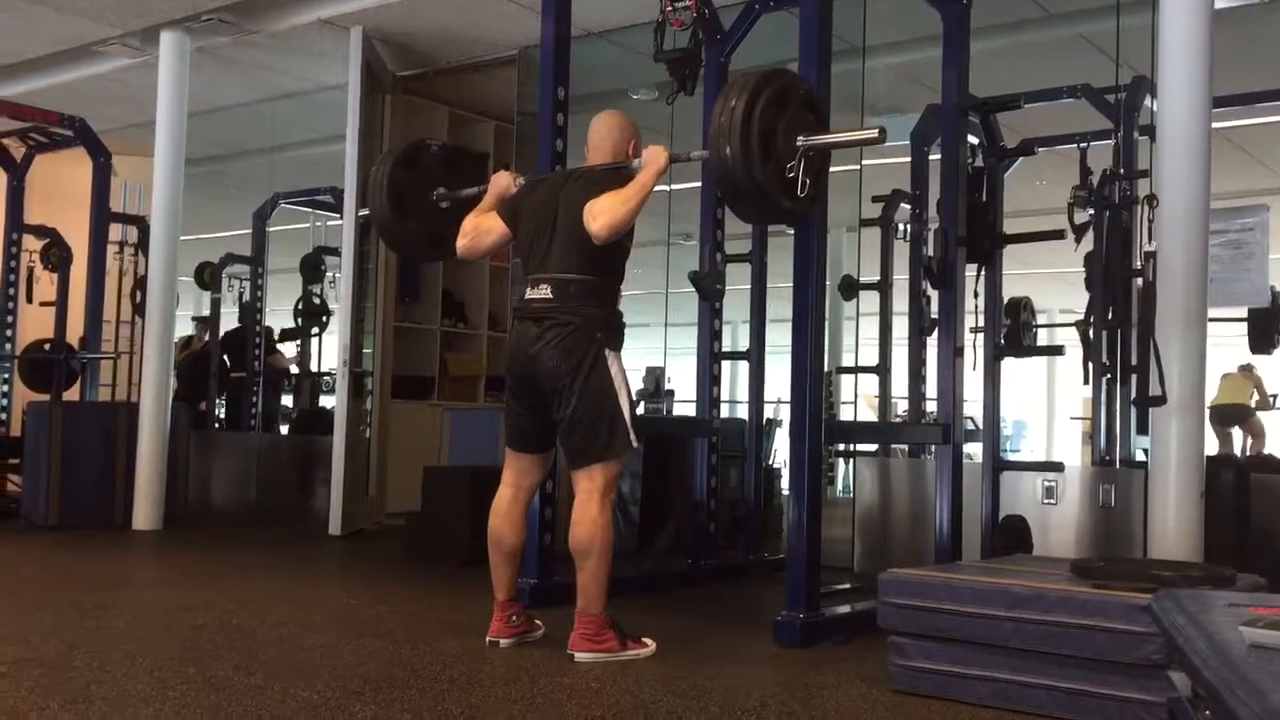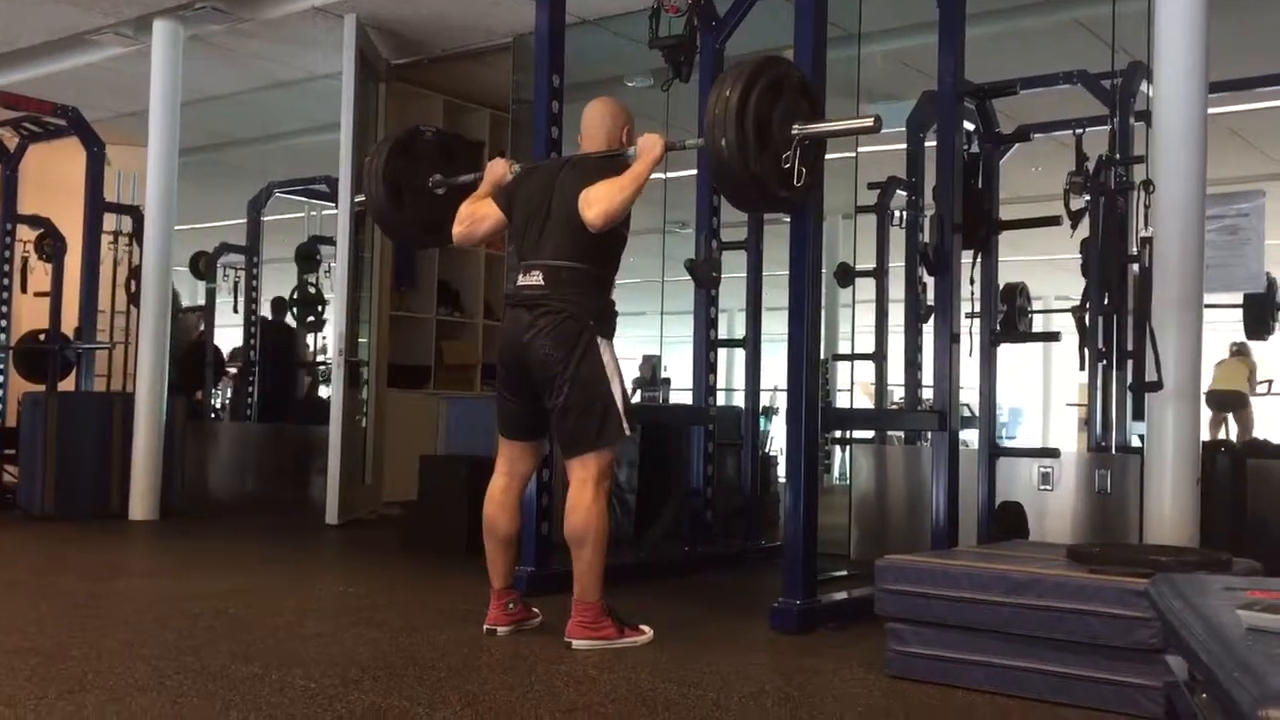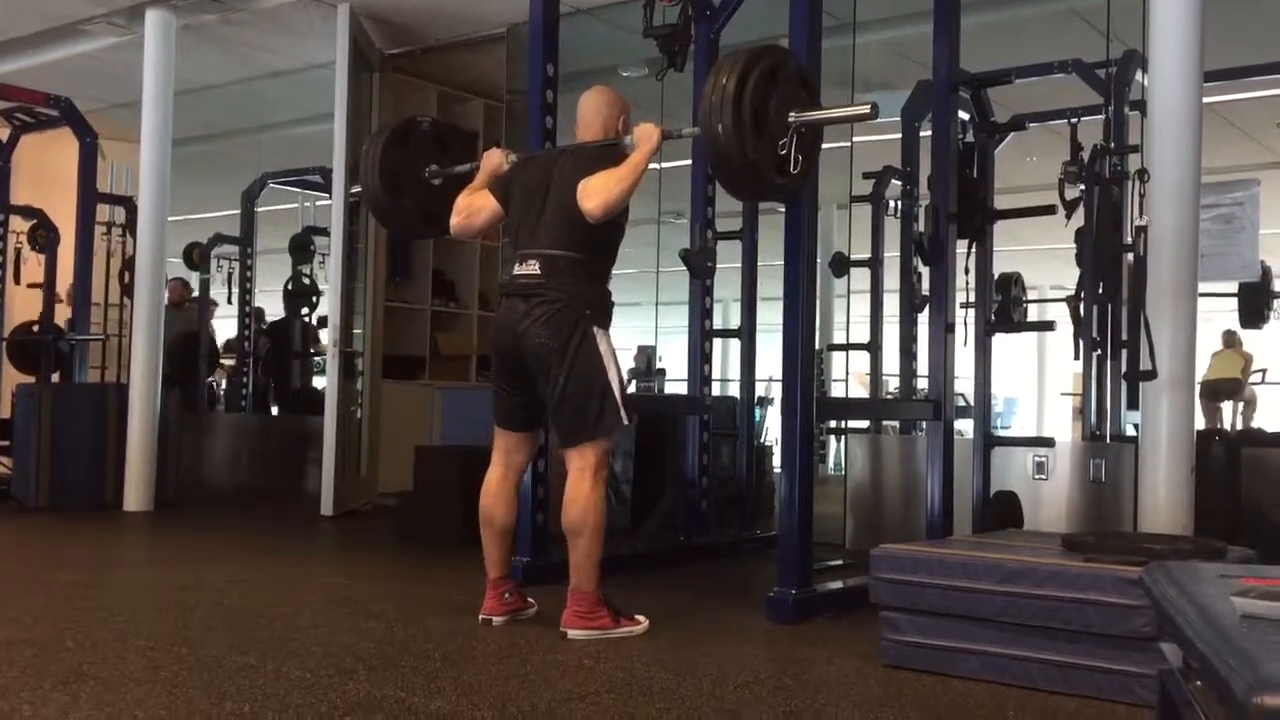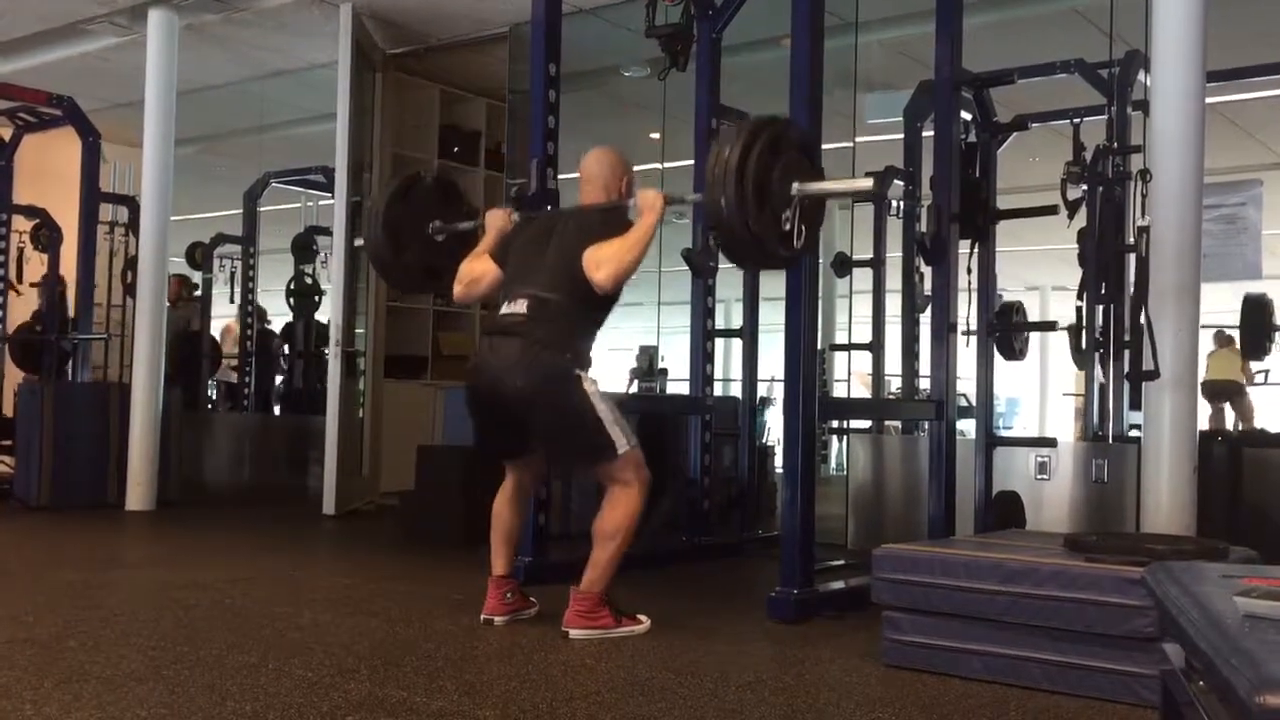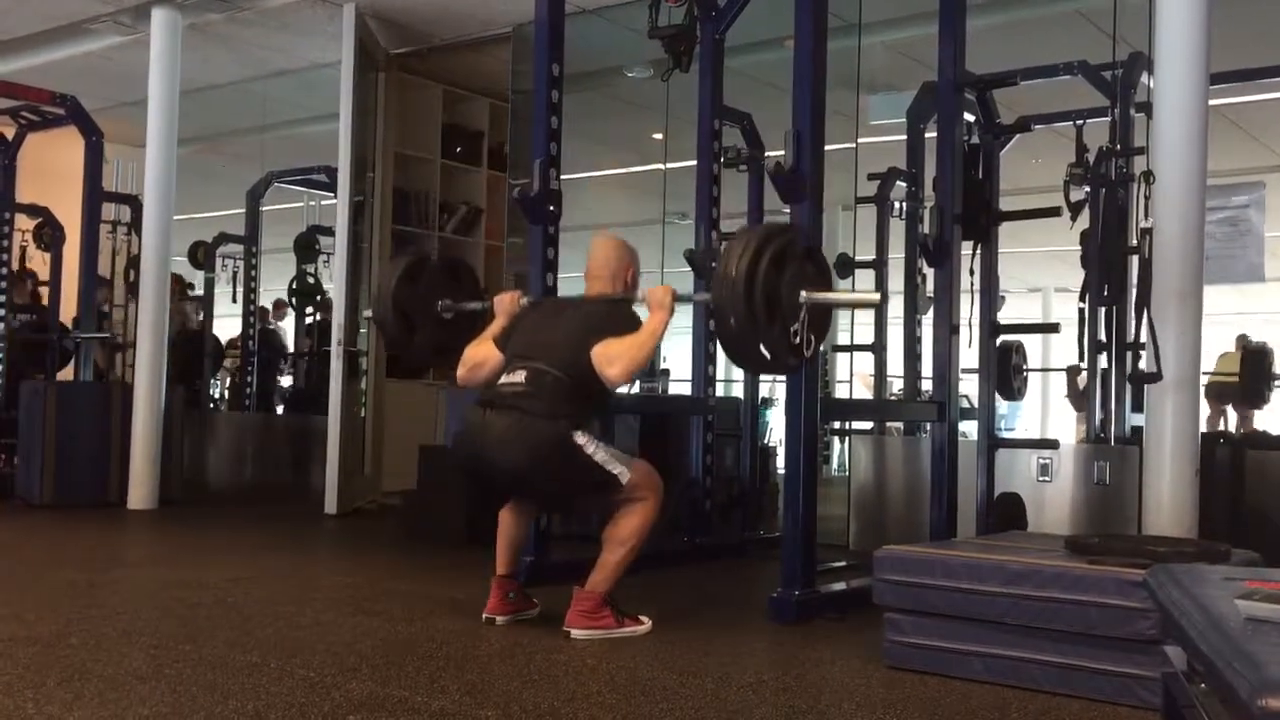
dt=0.5s
person 1, frame 1
left shoulder: (535, 190)
right shoulder: (618, 181)
left elbow: (468, 243)
right elbow: (601, 224)
left wrist: (495, 194)
right wrist: (651, 171)
left hip: (526, 337)
right hip: (580, 340)
left knee: (517, 479)
right knee: (595, 484)
left ankle: (505, 615)
right ankle: (592, 630)
person 1, frame 2
left shoulder: (530, 177)
right shoulder: (612, 168)
left elbow: (464, 229)
right elbow: (596, 214)
left wrist: (491, 182)
right wrist: (647, 159)
left hip: (518, 326)
right hip: (571, 329)
left knee: (510, 468)
right knee: (590, 472)
left ankle: (503, 604)
right ankle: (589, 618)
person 1, frame 3
left shoulder: (528, 167)
right shoulder: (609, 158)
left elbow: (461, 221)
right elbow: (595, 203)
left wrist: (487, 172)
right wrist: (645, 149)
left hip: (512, 317)
right hip: (565, 319)
left knee: (505, 462)
right knee: (587, 464)
left ankle: (498, 592)
right ankle: (585, 607)
person 1, frame 4
left shoulder: (531, 225)
right shoulder: (611, 220)
left elbow: (464, 287)
right elbow: (603, 274)
left wrist: (493, 233)
right wrist: (650, 216)
left hip: (490, 363)
right hip: (545, 366)
left knee: (521, 473)
right knee: (629, 477)
left ankle: (501, 593)
right ankle: (588, 606)
person 1, frame 5
left shoulder: (538, 312)
right shoulder: (615, 315)
left elbow: (467, 373)
right elbow: (616, 371)
left wrist: (502, 318)
right wrist: (659, 314)
left hip: (475, 439)
right hip: (531, 441)
left knee: (525, 481)
right knee: (644, 487)
left ankle: (504, 593)
right ankle: (590, 606)
